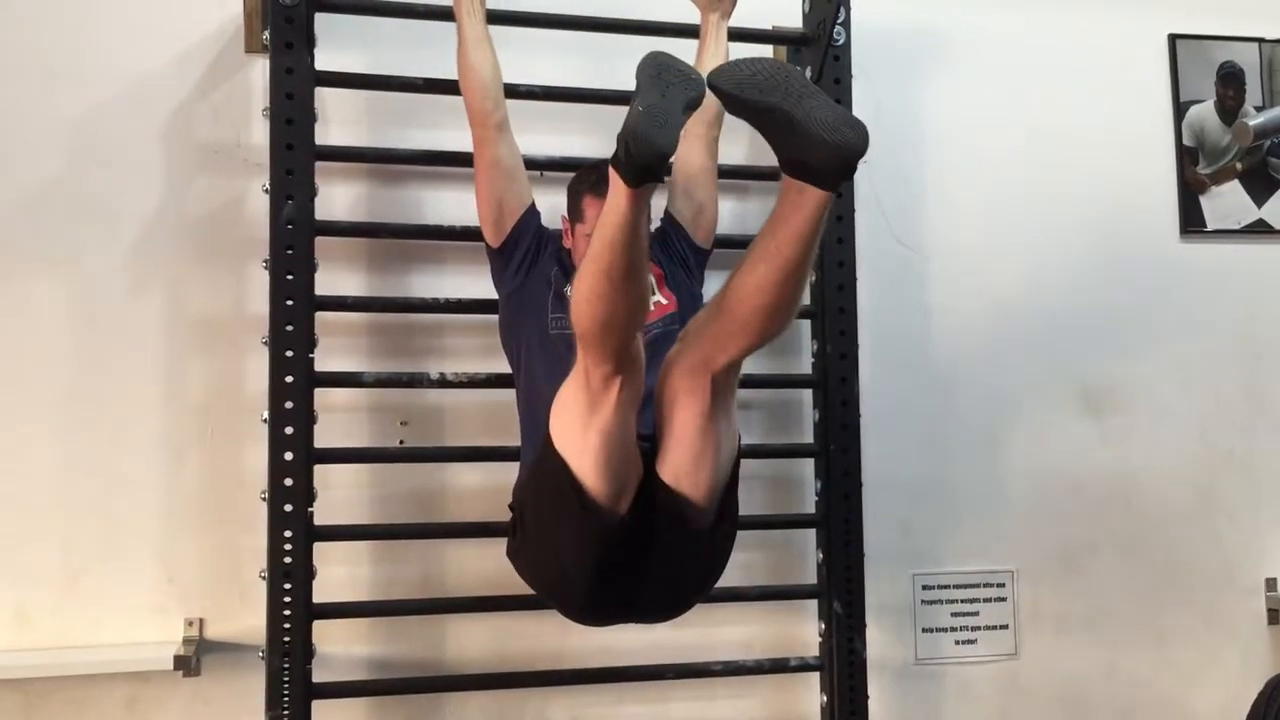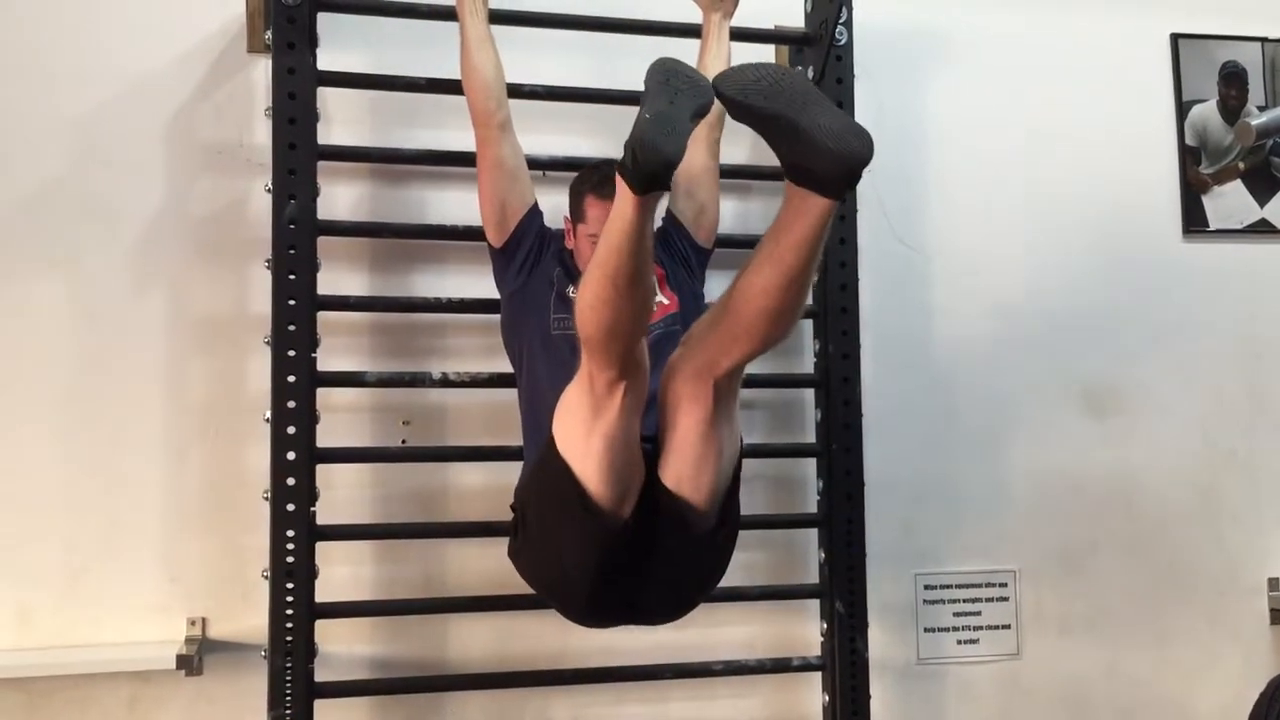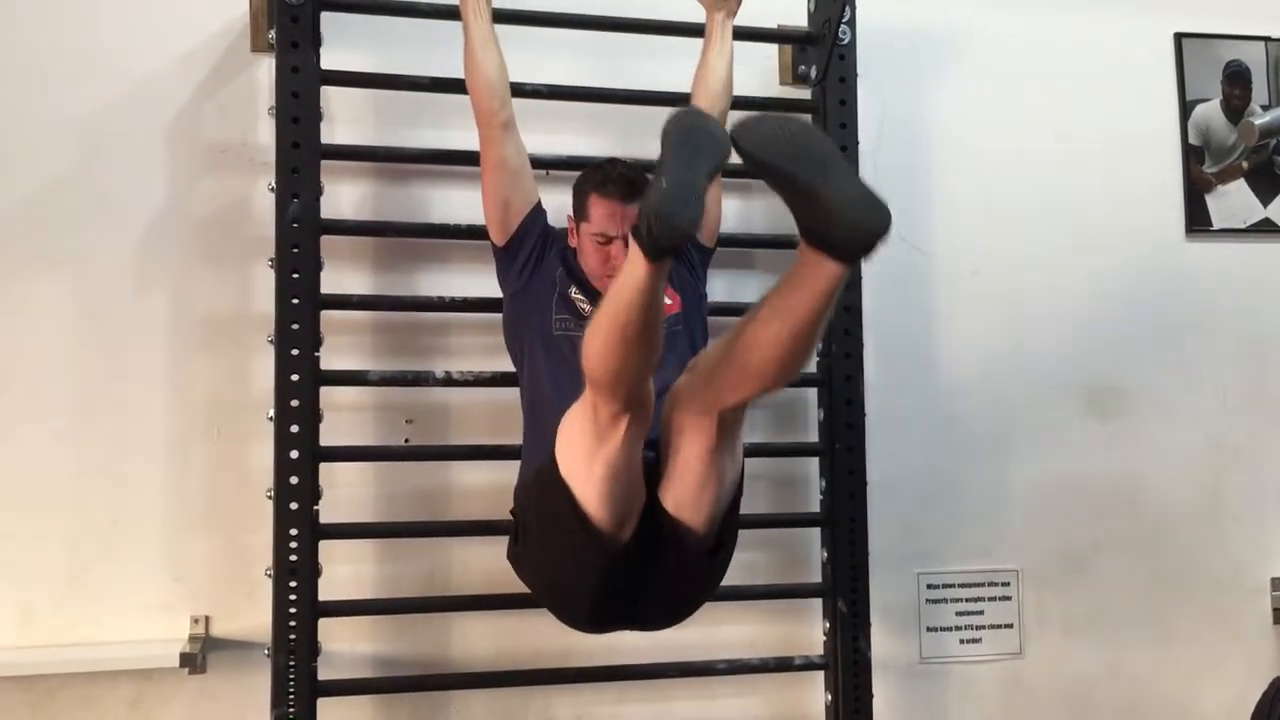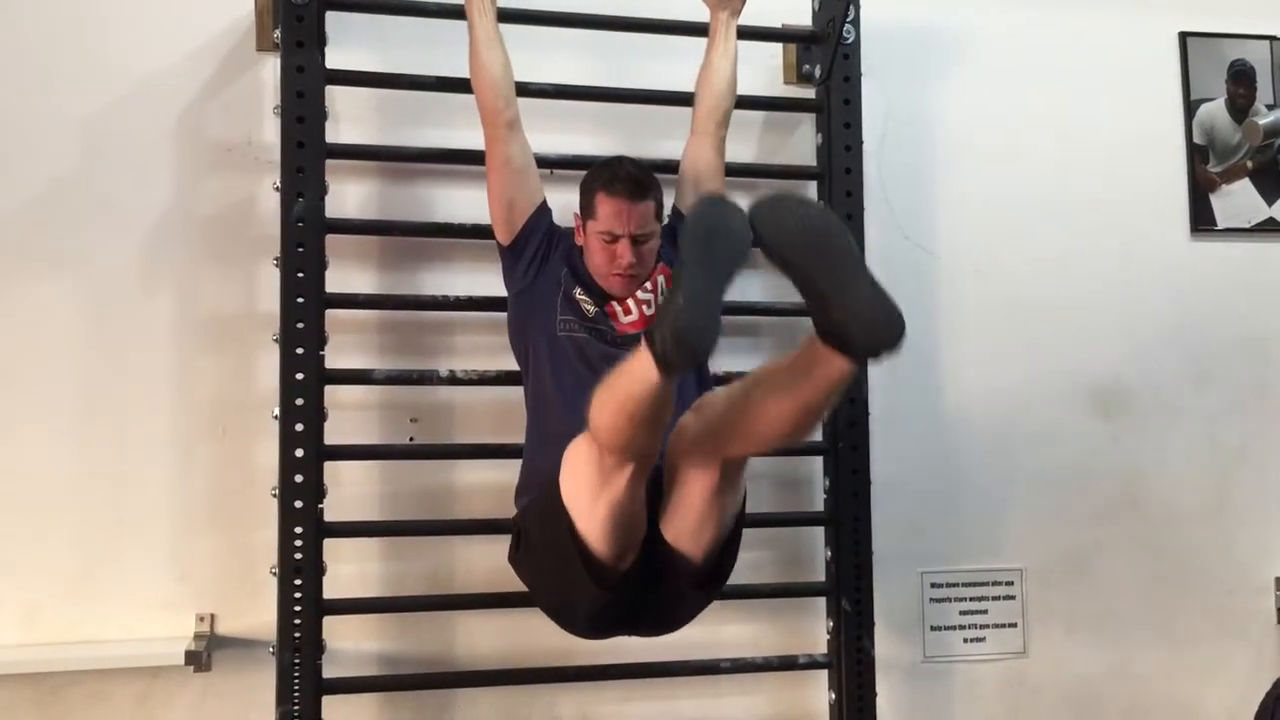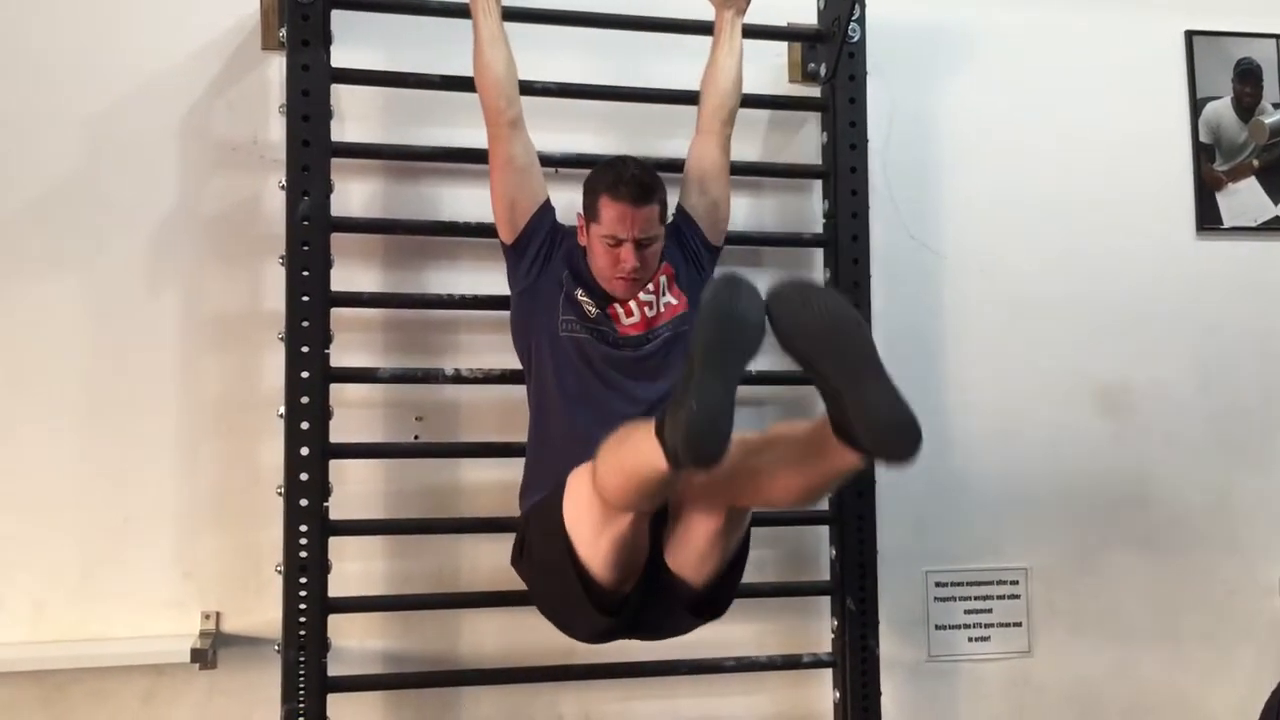
dt=0.2s
person 1, frame 1
left shoulder: (675, 264)
right shoulder: (531, 268)
left elbow: (702, 133)
right elbow: (490, 127)
left hip: (680, 543)
right hip: (575, 544)
left knee: (702, 354)
right knee: (608, 354)
person 1, frame 2
left shoulder: (675, 265)
right shoulder: (533, 271)
left elbow: (707, 135)
right elbow: (493, 128)
left hip: (678, 550)
right hip: (576, 545)
left knee: (703, 356)
right knee: (613, 354)
left ankle: (815, 179)
person 1, frame 3
left shoulder: (684, 270)
right shoulder: (537, 271)
left elbow: (708, 133)
right elbow: (497, 128)
left hip: (678, 556)
right hip: (575, 551)
left knee: (704, 386)
right knee: (619, 381)
left ankle: (831, 241)
right ankle: (662, 243)
person 1, frame 4
left shoulder: (679, 261)
right shoulder: (542, 270)
left elbow: (710, 130)
right elbow: (502, 126)
left hip: (680, 563)
right hip: (575, 553)
left knee: (708, 424)
right knee: (617, 412)
left ankle: (843, 337)
right ankle: (674, 344)
person 1, frame 5
left shoulder: (686, 264)
right shoulder: (545, 269)
left elbow: (714, 129)
right elbow: (505, 124)
right hip: (576, 547)
left knee: (719, 463)
right knee: (629, 455)
left ankle: (854, 433)
right ankle: (685, 434)
